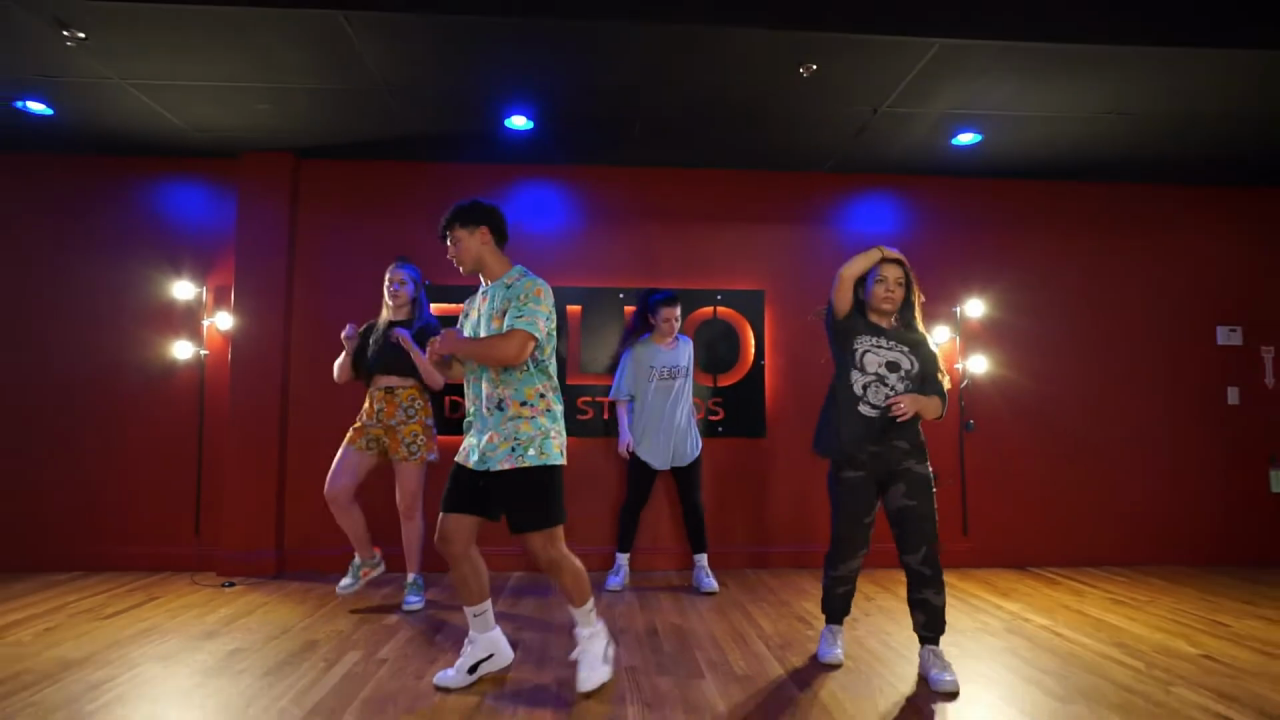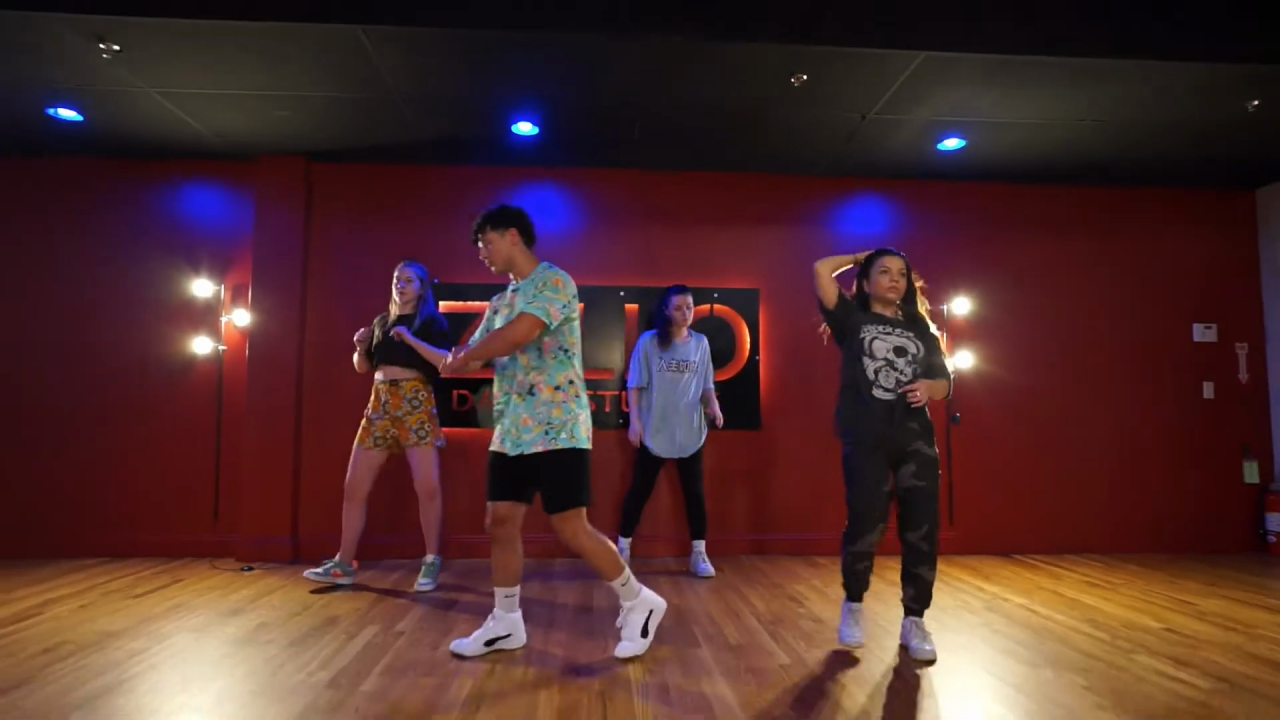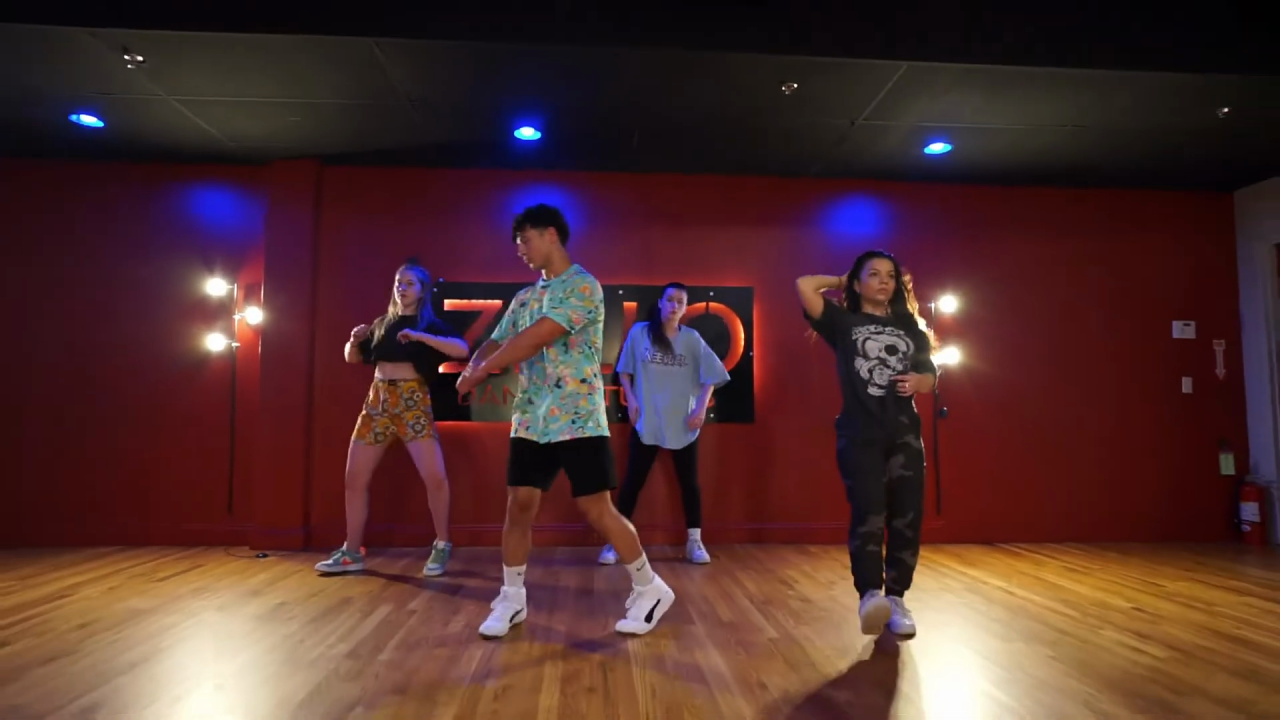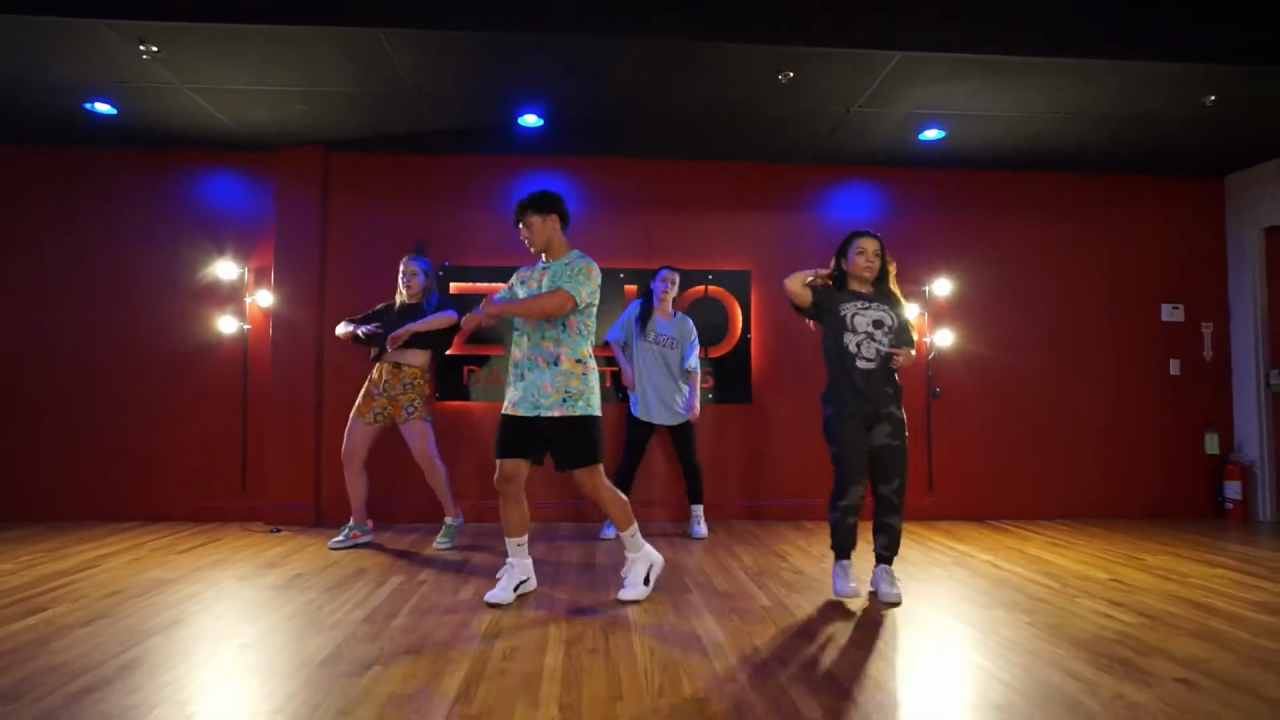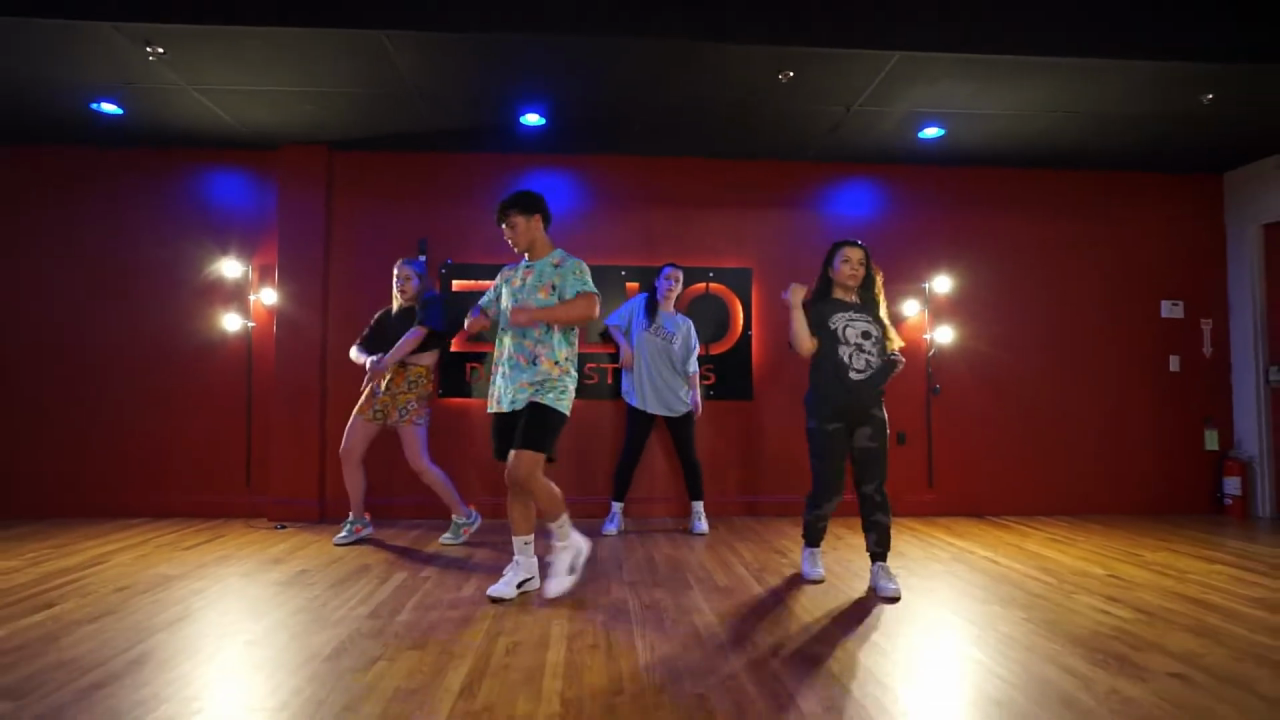
dt=0.2s
person 1, frame 1
left shoulder: (530, 290)
right shoulder: (473, 301)
left elbow: (511, 350)
right elbow: (449, 365)
left wrist: (452, 345)
right wrist: (443, 354)
left hip: (529, 442)
right hip: (480, 443)
left knee: (546, 549)
right knee: (451, 538)
left ankle: (593, 635)
right ankle: (488, 643)
person 1, frame 2
left shoulder: (556, 283)
right shoulder: (500, 302)
left elbow: (518, 334)
right elbow: (476, 351)
left wrist: (461, 359)
right wrist: (462, 358)
left hip: (558, 427)
right hip: (511, 430)
left knee: (572, 529)
right knee: (500, 522)
left ankle: (640, 604)
right ankle: (505, 623)
person 1, frame 3
left shoulder: (584, 286)
right shoulder: (524, 297)
left elbow: (536, 338)
right elbow: (496, 344)
left wrist: (481, 371)
right wrist: (477, 363)
left hip: (578, 418)
right hip: (530, 421)
left knee: (598, 511)
right knee: (519, 507)
left ankle: (650, 590)
right ankle: (511, 598)
person 1, frame 4
left shoulder: (584, 268)
right shoulder: (523, 276)
left elbow: (557, 304)
right elbow: (487, 312)
left wrist: (504, 305)
right wrist: (479, 314)
left hip: (570, 395)
right hip: (522, 396)
left knee: (592, 484)
right knee: (507, 478)
left ankle: (642, 556)
right ankle: (518, 567)
person 1, frame 5
left shoulder: (569, 267)
right shoulder: (507, 276)
left elbow: (587, 307)
right elbow: (480, 315)
left wrist: (531, 315)
right wrist: (474, 321)
left hip: (548, 387)
right hip: (506, 390)
left knee: (523, 471)
right knee: (514, 481)
left ankle: (568, 542)
right ankle: (524, 563)
person 2, frame 1
left shoulder: (918, 343)
right shoulder: (848, 330)
left elbow: (937, 402)
right elbow: (842, 275)
left wrist: (918, 403)
right wrist: (878, 255)
left hip: (907, 458)
right hip: (854, 458)
left knee: (922, 551)
right knee: (847, 547)
left ankle: (930, 650)
right ankle: (833, 628)
person 2, frame 2
left shoulder: (920, 328)
right shoulder: (851, 321)
left elbow: (943, 382)
right elbow: (820, 272)
left wrist: (928, 388)
right wrist: (856, 259)
left hip: (915, 439)
right hip: (866, 437)
left knee: (922, 529)
right knee: (866, 524)
left ankle: (914, 620)
right ankle: (853, 605)
person 2, frame 3
left shoulder: (909, 326)
right shoulder: (842, 322)
left elbow: (929, 375)
right elbow: (803, 286)
left wrist: (916, 382)
right wrist: (839, 282)
left hip: (904, 433)
right hip: (859, 433)
left knee: (907, 517)
right knee: (869, 513)
left ankle: (896, 598)
right ankle: (871, 596)
person 2, frame 4
left shoulder: (891, 302)
right shoulder: (830, 299)
left elbow: (908, 346)
right elbow: (791, 286)
left wrist: (905, 356)
right wrist: (814, 274)
left hip: (887, 404)
right hip: (844, 404)
left knee: (891, 485)
right knee: (850, 479)
left ankle: (884, 568)
right ankle: (842, 564)
person 2, frame 5
left shoulder: (873, 310)
right shoulder: (816, 307)
left elbow: (885, 349)
right elbow: (805, 349)
left wrist: (892, 360)
right wrist: (795, 303)
left hip: (870, 409)
right hip: (827, 412)
left knee: (873, 486)
right knee: (827, 486)
right ankle: (811, 549)
person 3, frame 1
left shoulder: (427, 329)
right shoulder: (373, 330)
left elbow: (436, 380)
right elbow: (342, 376)
left wrist: (411, 345)
right wrist: (348, 349)
left hip: (411, 414)
right hip: (372, 414)
left knee: (408, 504)
right knee: (335, 490)
left ankle: (414, 580)
right ankle: (367, 558)
person 3, frame 2
left shoulder: (431, 322)
right shoulder: (380, 323)
left elbow: (445, 361)
right elbow: (361, 366)
left wrist: (410, 338)
right wrist: (359, 346)
left hip: (416, 406)
right hip: (379, 406)
left knee: (428, 488)
right knee: (354, 489)
left ankle: (431, 561)
right ankle: (344, 564)
person 3, frame 3
left shoulder: (429, 323)
right shoulder: (382, 323)
left elbow: (461, 349)
right elbow: (352, 356)
left wrist: (418, 335)
right wrist: (355, 339)
left hip: (413, 403)
right hip: (377, 402)
left knee: (435, 477)
right knee: (354, 479)
left ankle: (442, 546)
right ankle: (352, 552)
person 3, frame 4
left shoulder: (436, 305)
right shoulder: (386, 310)
left elbow: (451, 317)
right elbow: (340, 328)
left wrist: (404, 330)
right wrist: (358, 329)
left hip: (412, 387)
right hip: (377, 384)
left knee: (427, 457)
right knee: (351, 456)
left ankle: (453, 519)
right ankle: (359, 526)
person 3, frame 5
left shoulder: (431, 304)
right shoulder: (385, 316)
left elbow: (416, 334)
right elbow: (356, 349)
left wrist: (385, 365)
right wrist: (368, 360)
left hip: (414, 387)
right hip: (382, 385)
left knee: (419, 462)
right knee: (349, 454)
left ankle: (464, 517)
right ankle: (358, 521)
person 4, frame 1
left shoulder: (686, 345)
right shoulder: (636, 350)
right elbow: (621, 394)
left wrist: (693, 412)
right wrist: (624, 431)
left hip: (686, 441)
right hip: (646, 441)
left knee: (693, 503)
right knee: (634, 502)
left ankle: (702, 568)
right ankle: (621, 566)
person 4, frame 2
left shoulder: (700, 343)
right shoulder: (649, 341)
right elbow: (635, 384)
left wrist: (714, 404)
right wrist: (634, 419)
left hip: (690, 432)
right hip: (653, 432)
left knee: (694, 491)
right knee: (640, 490)
left ankle: (699, 553)
right ankle: (622, 549)
person 4, frame 3
left shoulder: (692, 339)
right shoulder: (639, 332)
left elbow: (710, 377)
right elbow: (625, 371)
left wrist: (702, 408)
right wrist: (630, 399)
left hip: (683, 425)
right hip: (647, 423)
left knee: (689, 482)
right knee: (632, 481)
left ankle: (694, 541)
person 4, frame 4
left shoulder: (684, 324)
right shoulder: (636, 310)
left elbow: (693, 365)
right elbow: (614, 340)
left wrist: (695, 397)
right wrist: (624, 366)
left hip: (678, 402)
right hip: (642, 402)
left knee: (689, 459)
right knee: (630, 459)
left ankle: (697, 517)
person 4, frame 5
left shoulder: (685, 324)
right shoulder: (640, 303)
left elbow: (691, 364)
right elbow: (612, 323)
left wrist: (697, 394)
right wrist: (624, 344)
left hip: (677, 398)
right hip: (640, 396)
left knee: (688, 455)
right knee: (630, 454)
left ankle: (698, 513)
right ankle: (616, 513)
